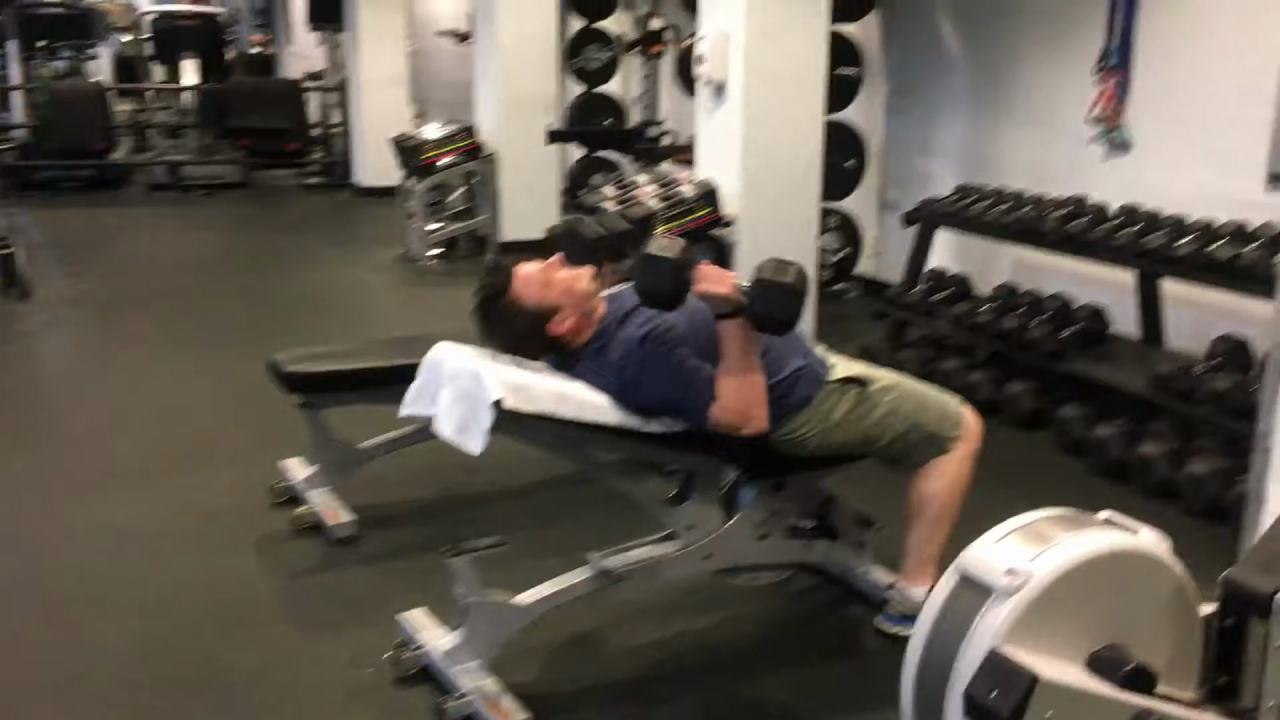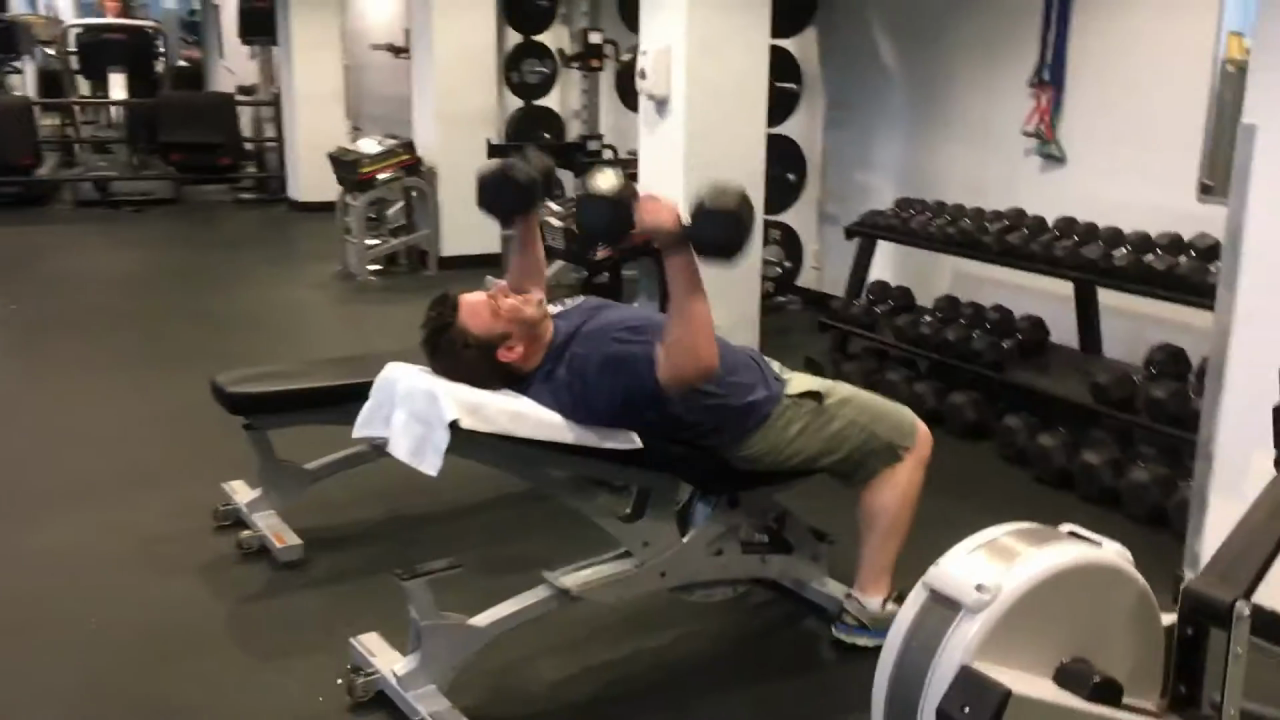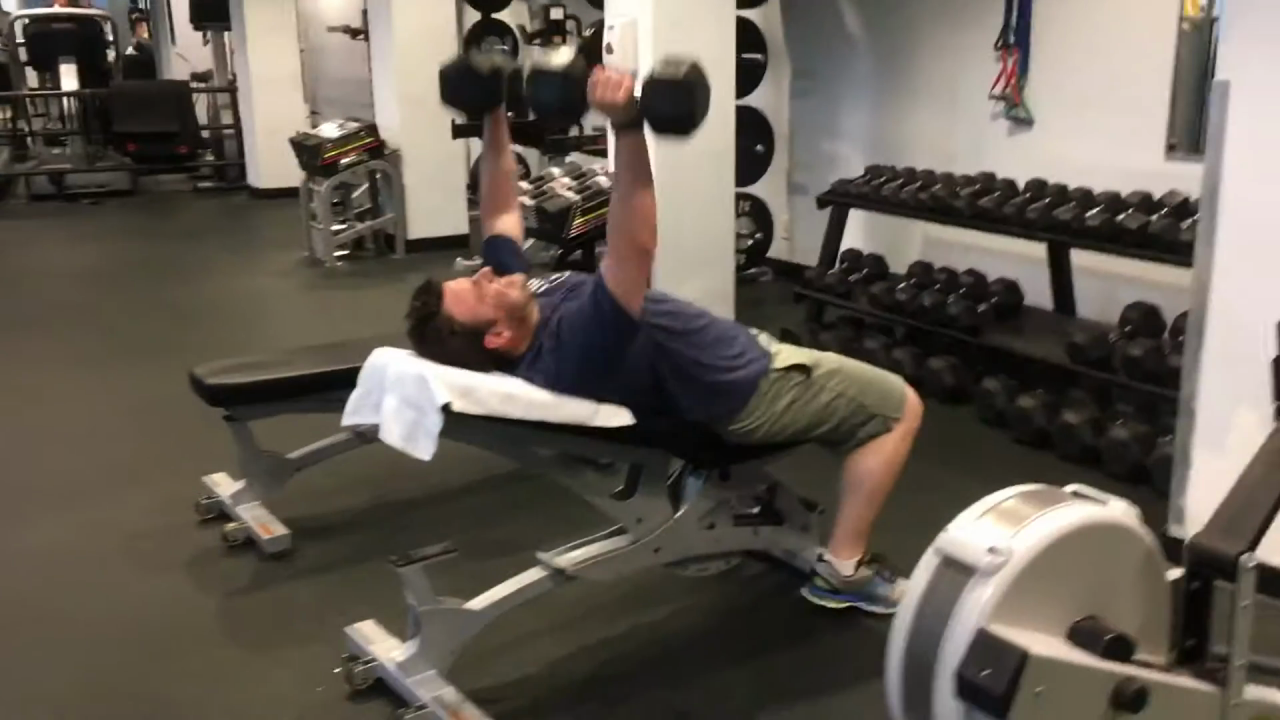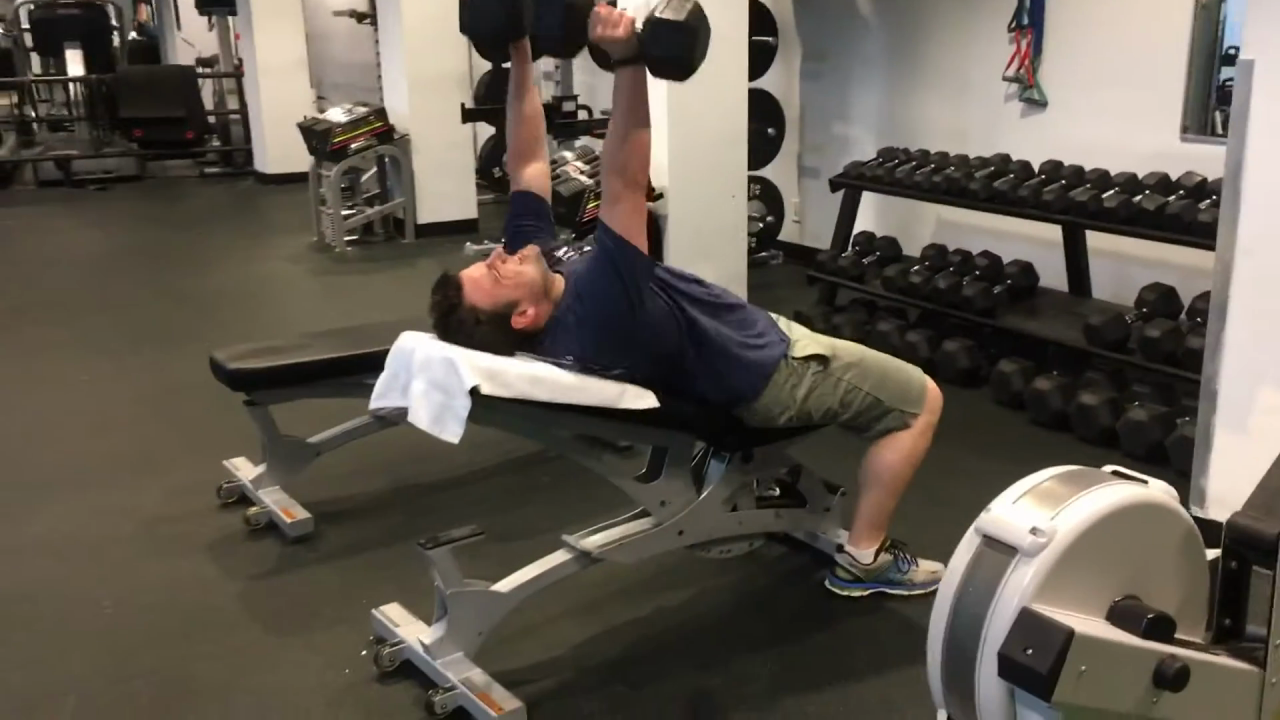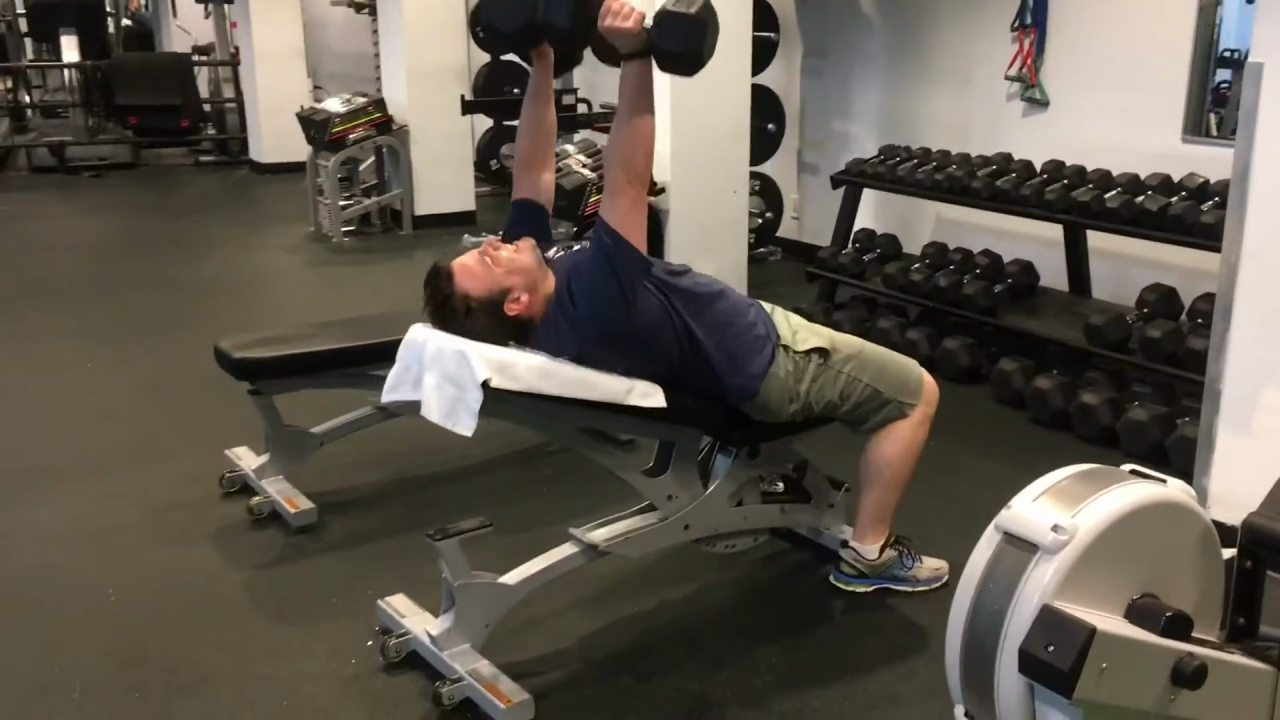
dt=0.2s
person 1, frame 1
left shoulder: (583, 340)
right shoulder: (631, 362)
right elbow: (747, 415)
right wrist: (729, 311)
right hip: (805, 396)
right knee: (960, 429)
right ankle: (914, 599)
person 1, frame 2
left shoulder: (537, 351)
right shoulder: (585, 376)
left elbow: (528, 294)
right elbow: (696, 360)
left wrist: (525, 216)
right wrist: (672, 245)
left hip: (738, 385)
right hip: (754, 412)
right knee: (909, 438)
right ankle: (868, 607)
person 1, frame 3
left shoulder: (516, 312)
right shoulder: (573, 350)
left elbow: (500, 211)
right elbow: (633, 247)
left wrist: (494, 117)
right wrist: (627, 125)
left hip: (724, 358)
right hip: (744, 389)
right knee: (898, 408)
right ankle: (842, 570)
person 1, frame 4
left shoulder: (527, 251)
right shoulder: (594, 313)
left elbow: (526, 161)
right elbow: (625, 186)
left wrist: (519, 52)
right wrist: (627, 62)
left hip: (745, 338)
right hip: (766, 373)
right knee: (920, 401)
right ankle: (863, 559)
person 1, frame 5
left shoulder: (527, 257)
right shoulder: (590, 309)
left elbow: (535, 167)
right elbow: (628, 183)
left wrist: (542, 60)
right wrist: (635, 56)
left hip: (738, 325)
right hip: (764, 365)
right knee: (916, 393)
right ankle: (867, 554)
